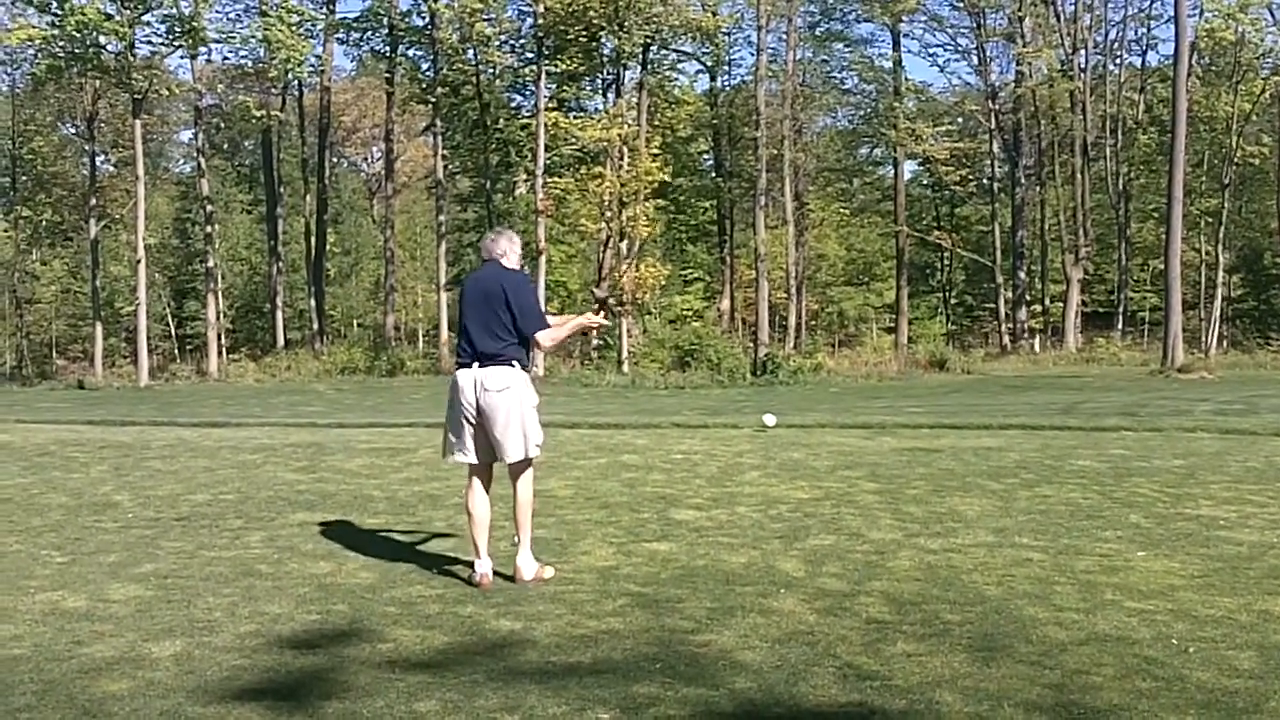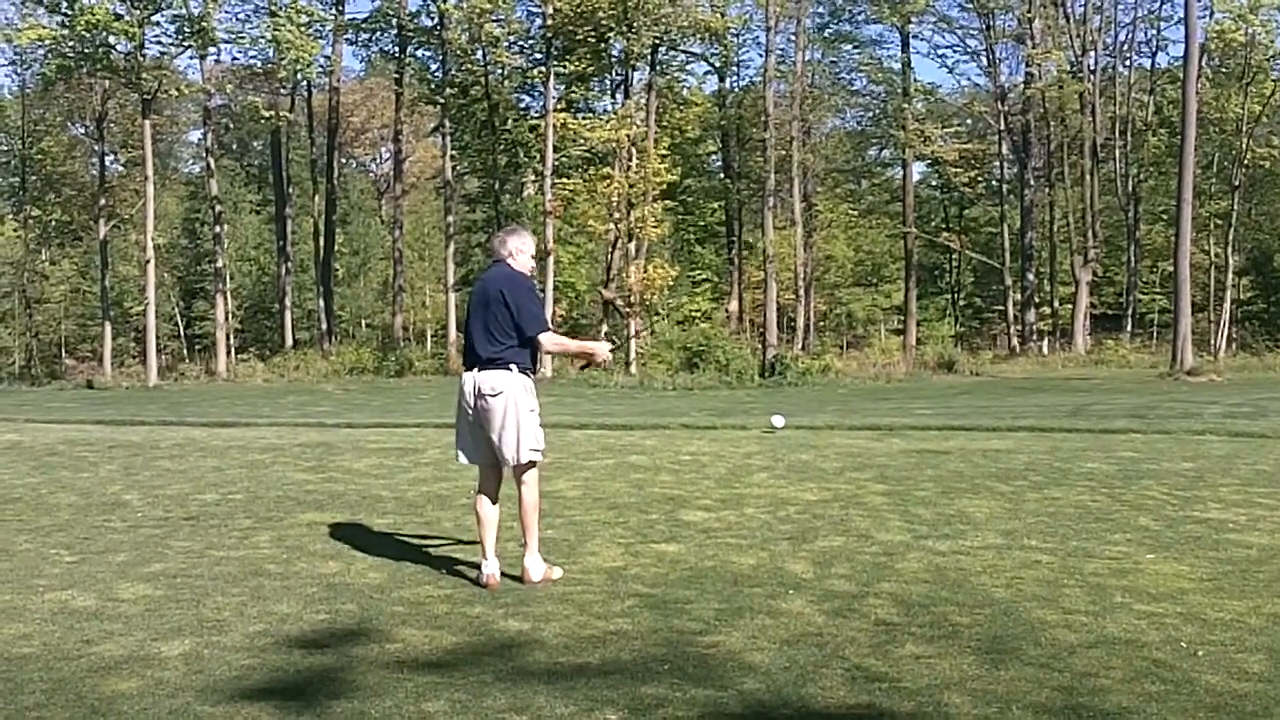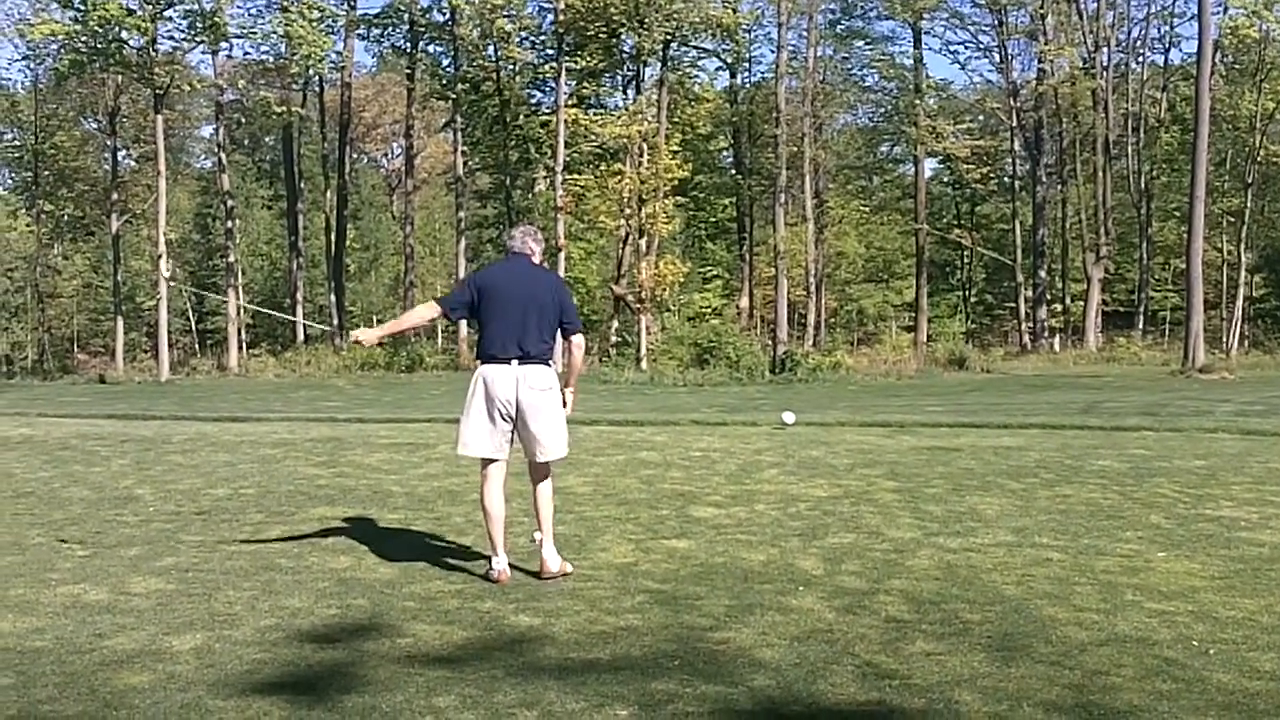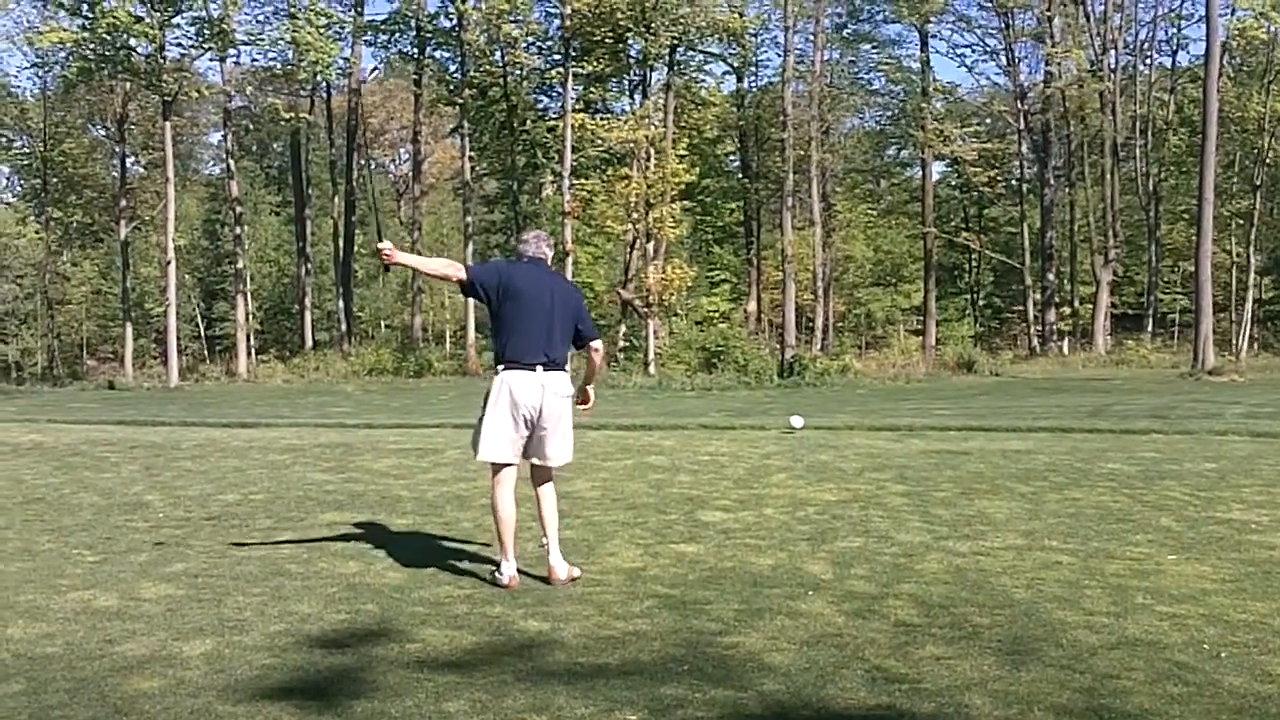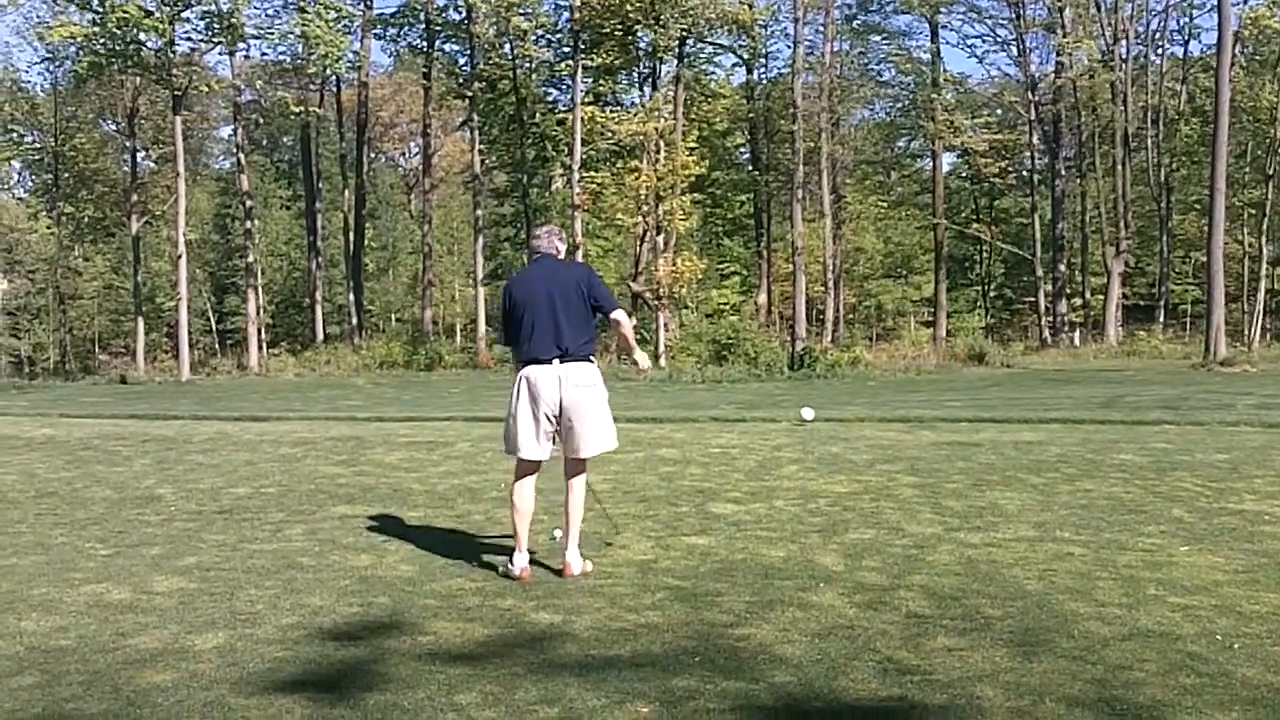
dt=0.4s
person 1, frame 1
left shoulder: (471, 283)
right shoulder: (514, 280)
right elbow: (542, 339)
left wrist: (572, 318)
right wrist: (580, 323)
left hip: (467, 380)
right hip: (504, 380)
left knee: (477, 476)
right knee: (521, 473)
left ankle: (481, 564)
right ankle: (524, 561)
person 1, frame 2
left shoulder: (485, 282)
right shoulder: (517, 283)
right elbow: (546, 341)
left wrist: (581, 347)
right wrist: (590, 349)
left hip: (476, 383)
right hip: (508, 382)
left knee: (488, 478)
right knee: (527, 475)
left ankle: (489, 565)
right ankle: (533, 562)
person 1, frame 3
left shoulder: (486, 277)
right shoulder: (554, 283)
left elbow: (432, 309)
right elbow: (576, 342)
left wrist: (379, 332)
right wrist: (569, 387)
left hip: (494, 377)
right hip: (538, 378)
left knee: (493, 474)
right knee: (541, 471)
left ankle: (499, 562)
right ankle: (549, 556)
person 1, frame 4
left shoulder: (506, 275)
right shoulder: (569, 290)
left elbow: (454, 271)
right elbow: (595, 347)
left wrist: (400, 257)
right wrist: (589, 384)
left hip: (514, 384)
right hip: (555, 385)
left knee: (504, 478)
right knee: (544, 477)
left ankle: (508, 567)
right ankle: (557, 562)
person 1, frame 5
left shoulder: (514, 285)
right shoulder: (580, 273)
left elbow: (513, 345)
right elbow: (620, 319)
right wrist: (635, 351)
left hip: (533, 377)
right hip: (576, 375)
left knee: (525, 472)
right knee: (575, 470)
left ankle: (519, 558)
right ankle: (572, 556)
